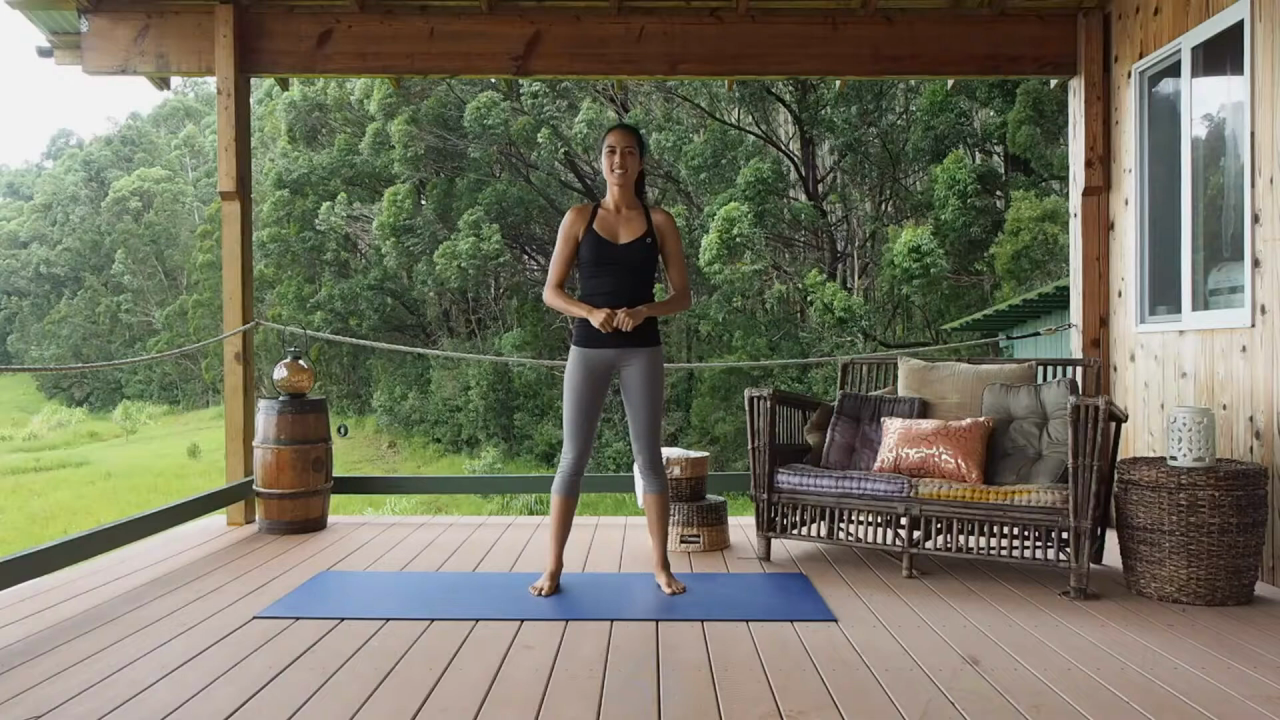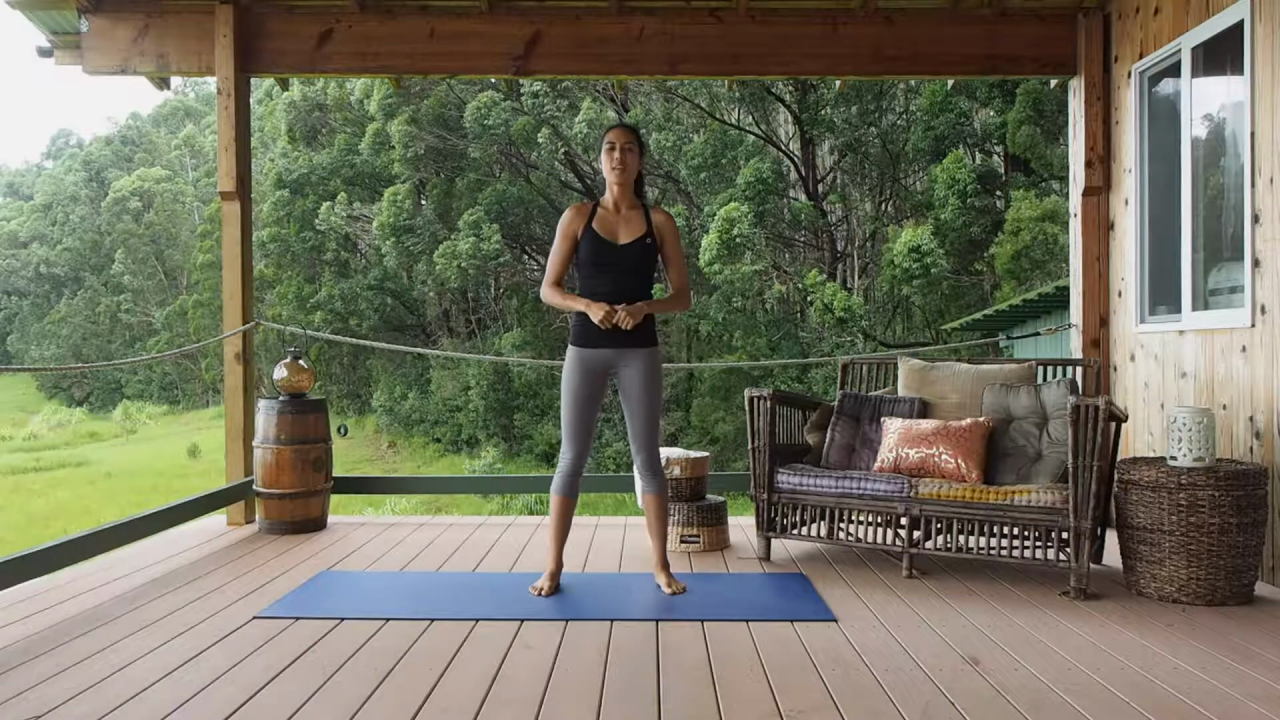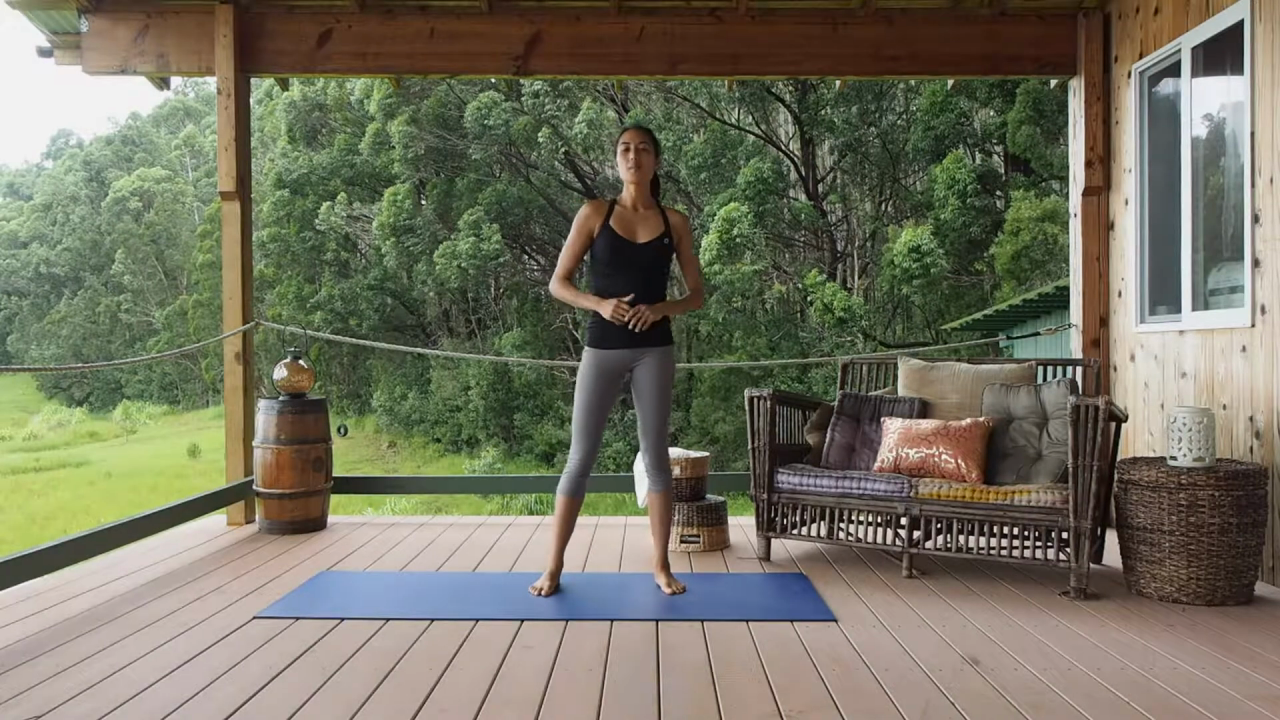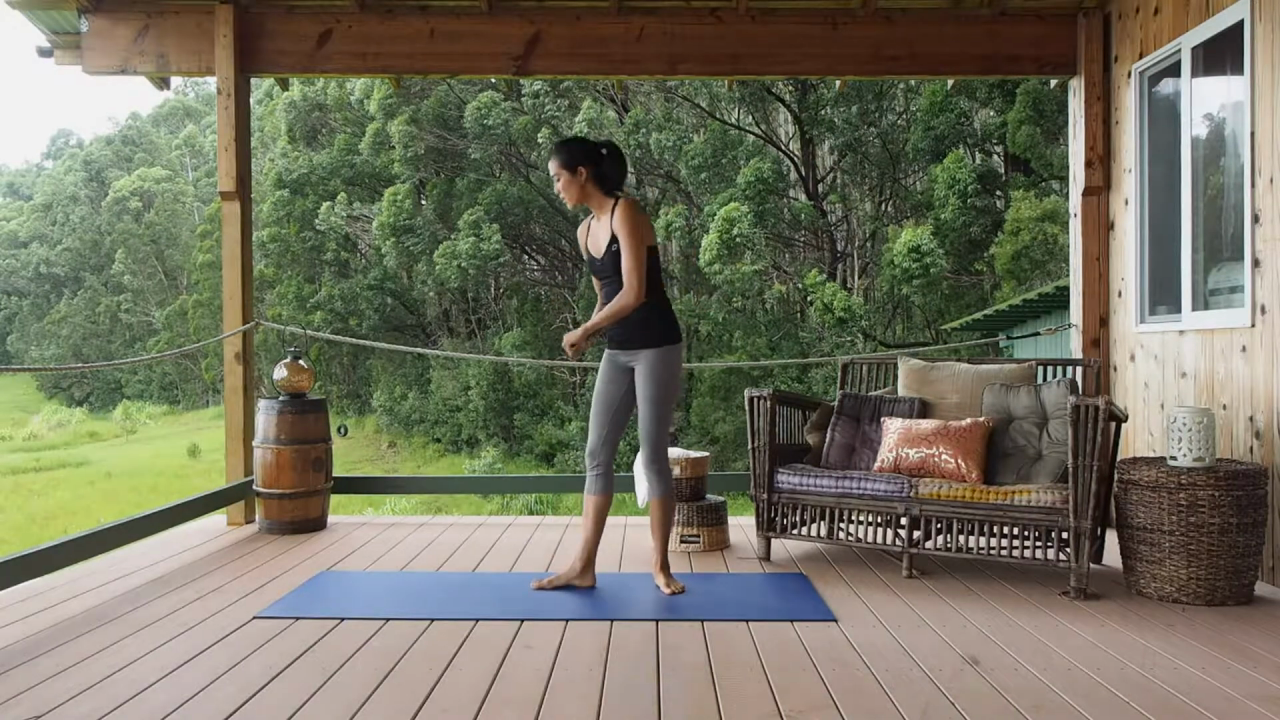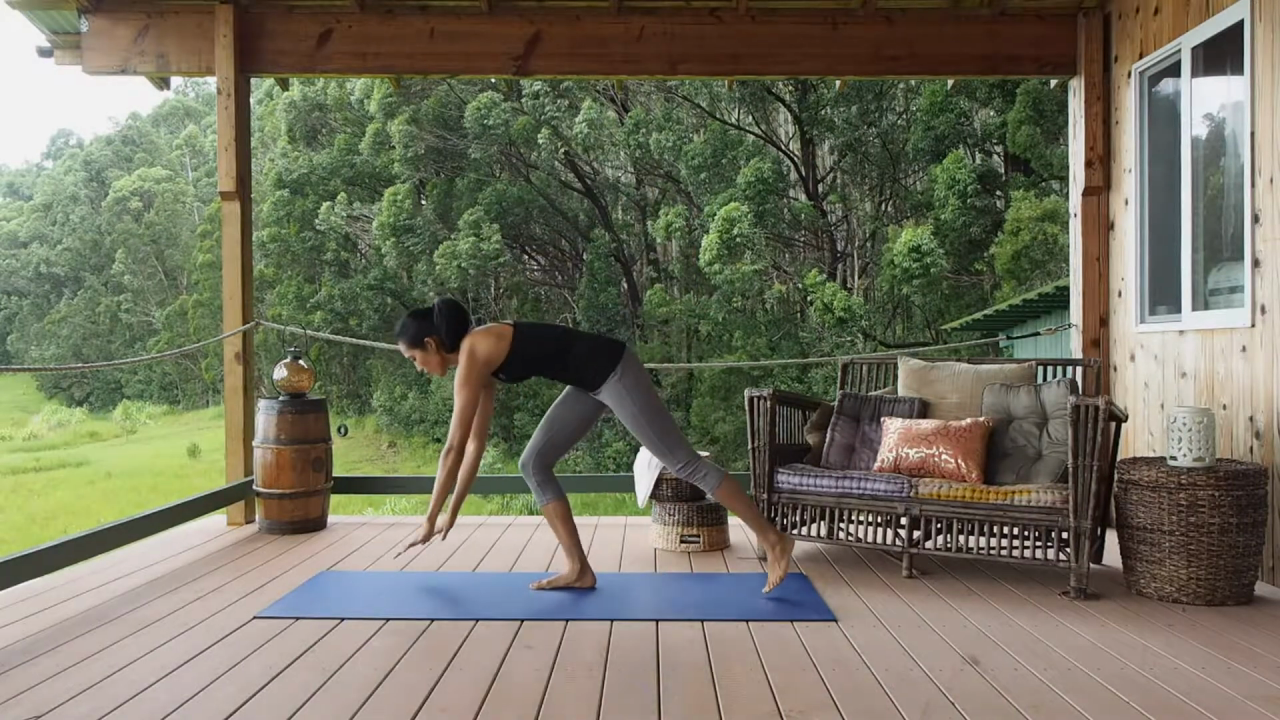
dt=1s
person 1, frame 1
left shoulder: (659, 221)
right shoulder: (578, 218)
left elbow: (682, 296)
right elbow: (551, 291)
left wrist: (645, 310)
right wrist: (589, 311)
left hip: (642, 350)
right hip: (588, 348)
left knee: (648, 456)
right knee: (573, 457)
left ankle: (661, 565)
right ankle: (554, 565)
person 1, frame 2
left shoulder: (659, 222)
right shoulder: (577, 217)
left elbow: (682, 296)
right elbow: (548, 289)
left wrist: (645, 307)
right wrist: (587, 305)
left hip: (639, 350)
right hip: (585, 348)
left knee: (647, 457)
right knee: (572, 457)
left ankle: (660, 565)
right ankle: (554, 565)
person 1, frame 3
left shoulder: (675, 223)
right shoulder: (594, 214)
left elbow: (697, 293)
right elbow: (558, 282)
left wrist: (663, 309)
right wrist: (600, 304)
left hip: (654, 350)
right hip: (603, 347)
left knee: (655, 455)
right knee: (581, 456)
left ankle: (660, 564)
right ankle: (554, 565)
person 1, frame 4
left shoulder: (627, 214)
right shoulder: (585, 230)
left elbow: (637, 293)
left wrist: (583, 330)
right wrist: (588, 332)
left hip: (657, 348)
right hip: (618, 352)
left knee: (653, 456)
right knee: (597, 454)
left ankle: (660, 566)
right ankle: (583, 567)
person 1, frame 5
left shoulder: (471, 354)
right shoulder: (479, 356)
left elbow: (454, 447)
right elbow: (474, 442)
left wrist: (430, 520)
right wrist: (452, 511)
left hip: (614, 373)
right hip: (591, 381)
left knee: (684, 463)
right knee: (533, 464)
left ankle: (773, 541)
right ankle: (578, 569)
